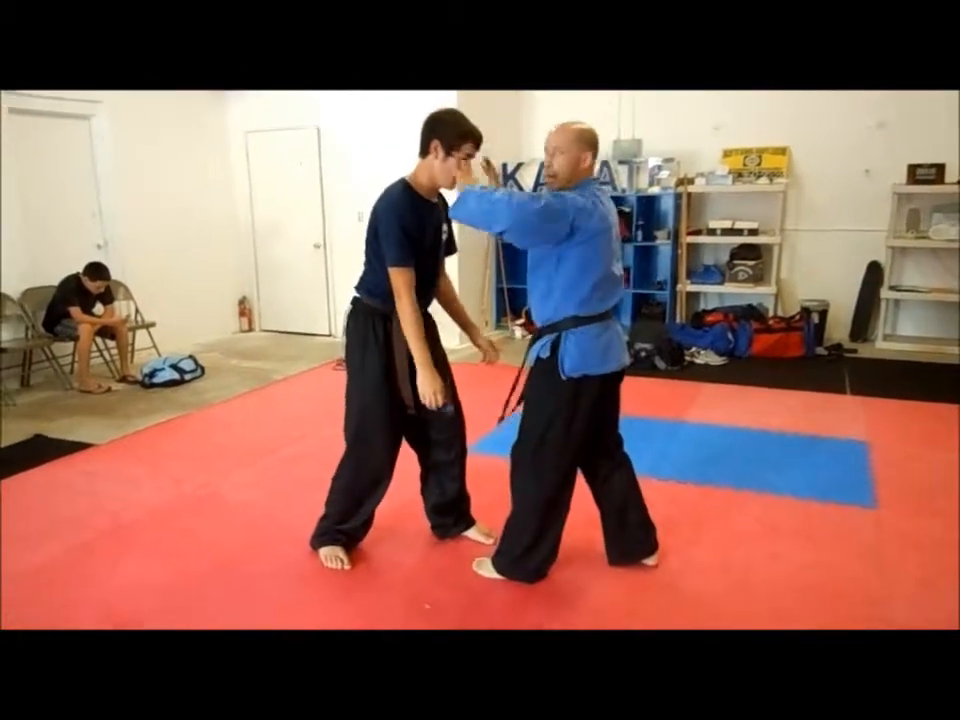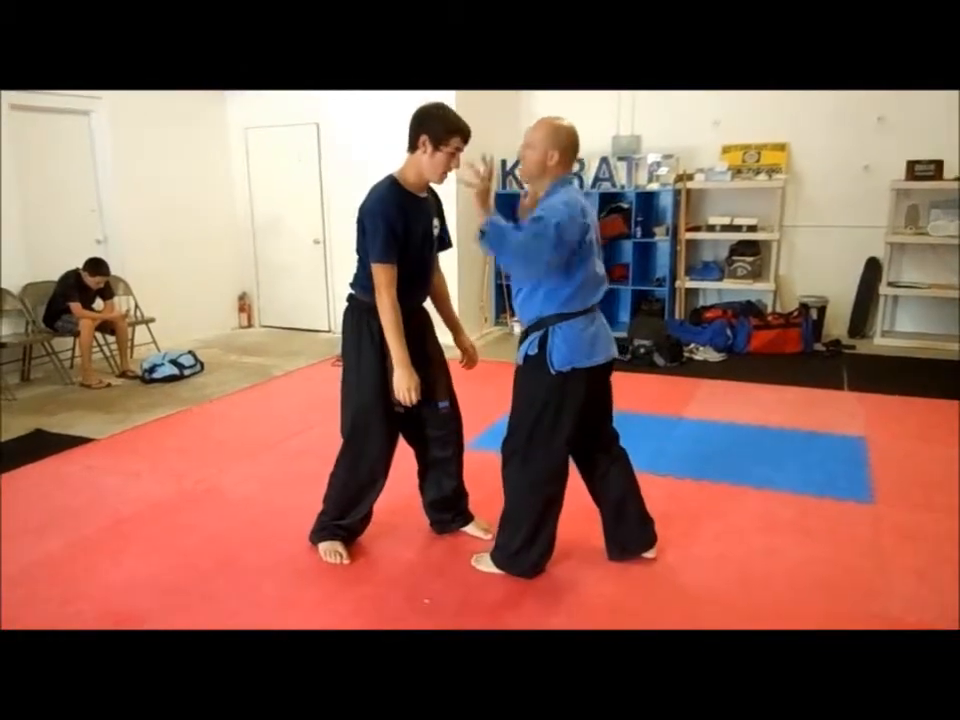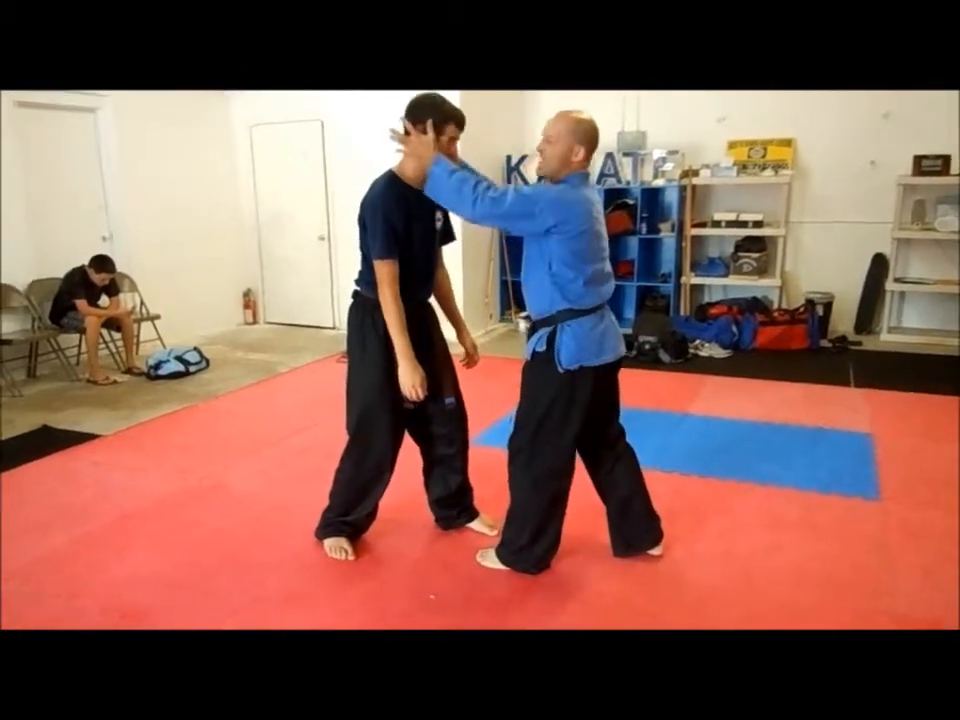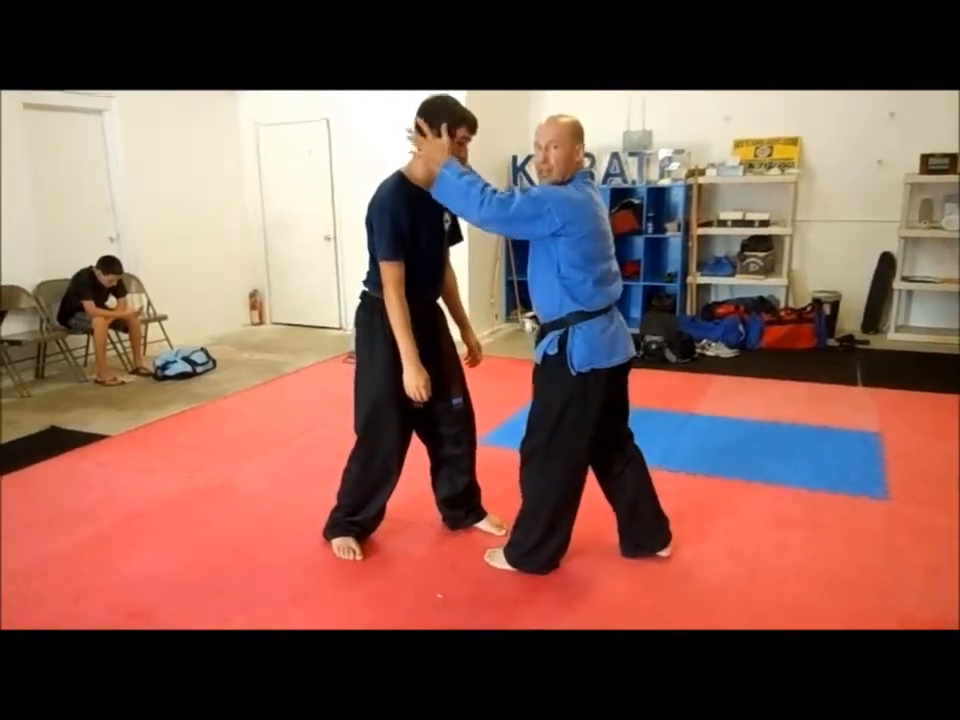
dt=0.5s
person 1, frame 1
left shoulder: (439, 206)
right shoulder: (397, 205)
right elbow: (403, 293)
left wrist: (473, 333)
right wrist: (424, 368)
left hip: (416, 323)
right hip: (377, 328)
left knee: (446, 427)
right knee: (373, 440)
left ankle: (451, 517)
right ankle: (334, 533)
person 1, frame 2
left shoulder: (430, 201)
right shoulder: (383, 203)
right elbow: (384, 291)
left wrist: (459, 334)
right wrist: (401, 366)
left hip: (414, 319)
right hip: (372, 326)
left knee: (442, 423)
right knee: (370, 436)
left ankle: (450, 513)
right ankle: (332, 528)
person 1, frame 3
left shoulder: (433, 194)
right shoulder: (384, 198)
right elbow: (387, 287)
left wrist: (461, 329)
right wrist: (405, 360)
left hip: (419, 316)
right hip: (377, 323)
left knee: (446, 419)
right knee: (375, 433)
left ankle: (455, 509)
right ankle: (338, 525)
person 1, frame 4
right shoulder: (392, 199)
right elbow: (392, 288)
left wrist: (465, 330)
right wrist: (410, 363)
left hip: (428, 317)
right hip: (385, 323)
left knee: (454, 419)
right knee: (384, 433)
left ankle: (463, 509)
right ankle: (345, 525)
person 2, frame 1
left shoulder: (576, 205)
right shoulder: (590, 204)
left elbow: (517, 214)
right elbow: (533, 220)
left wrist: (469, 197)
right wrist: (498, 193)
left hip: (570, 351)
right hip: (599, 346)
left knee: (540, 460)
right knee: (602, 451)
left ankle: (520, 560)
right ankle: (636, 544)
person 2, frame 2
left shoulder: (561, 207)
right shoulder: (562, 202)
left elbow: (532, 260)
right elbow: (538, 256)
left wrist: (488, 215)
right wrist: (525, 219)
left hip: (558, 347)
right hip: (586, 341)
left knee: (530, 456)
right knee: (596, 445)
left ankle: (517, 556)
right ankle: (634, 537)
person 2, frame 3
left shoulder: (558, 201)
right shoulder: (574, 196)
left elbow: (485, 204)
right elbow: (502, 200)
left wrist: (431, 162)
right wrist: (443, 162)
left hip: (565, 344)
right hip: (594, 338)
left knee: (537, 453)
right knee: (604, 442)
left ankle: (522, 551)
right ankle: (640, 533)
person 2, frame 4
left shoulder: (562, 203)
right shoulder: (575, 196)
left elbow: (491, 208)
right elbow: (510, 207)
left wrist: (442, 165)
right wrist: (453, 167)
left hip: (576, 346)
right hip: (600, 340)
left knee: (549, 455)
right knee: (610, 445)
left ankle: (530, 552)
right ankle: (648, 535)
